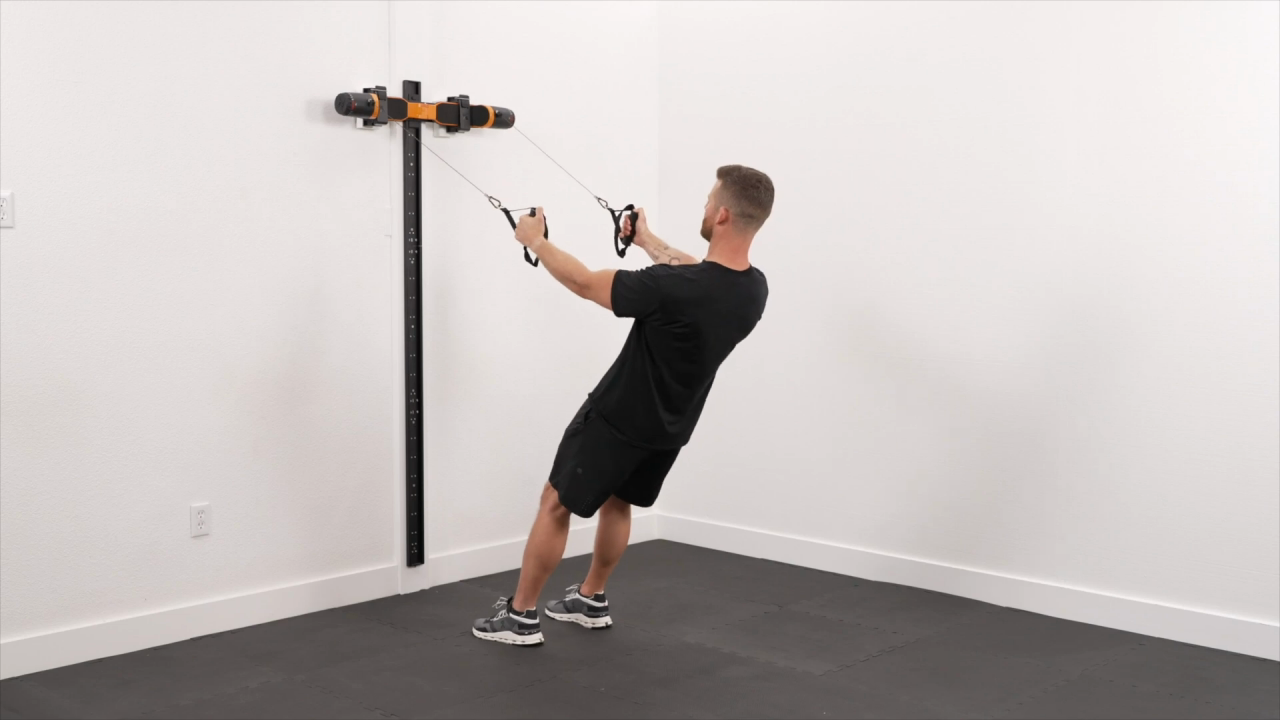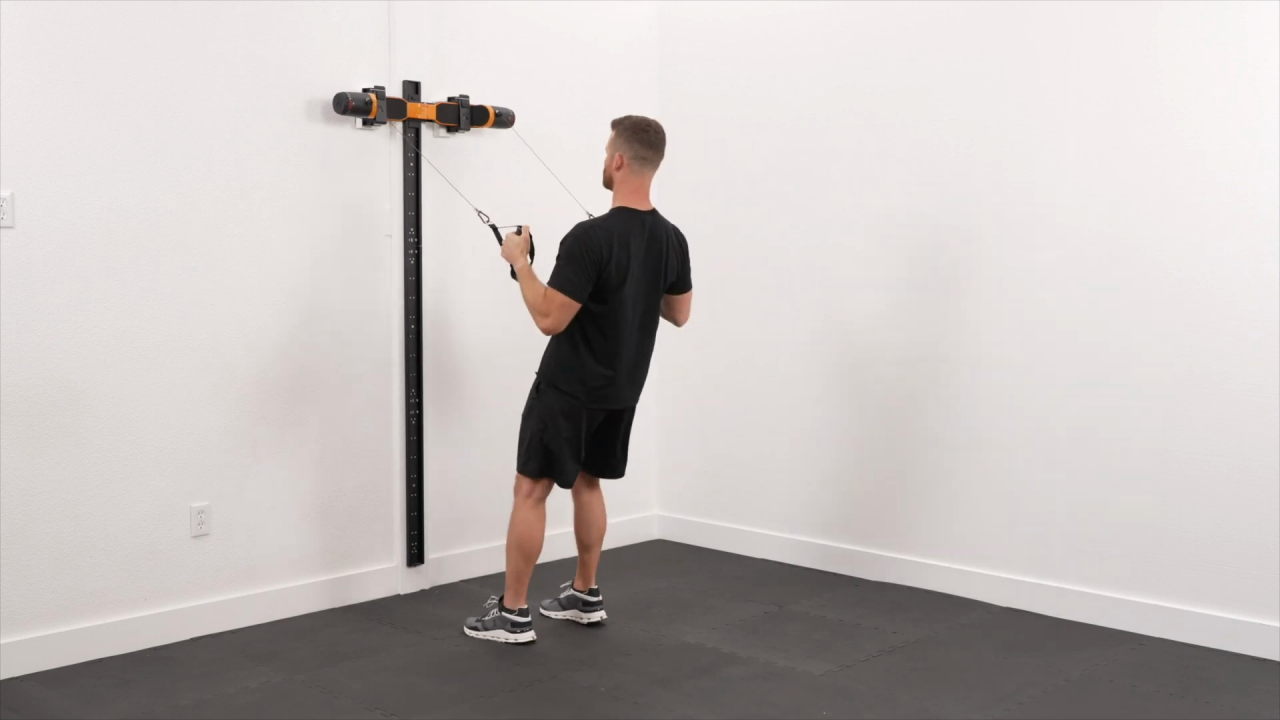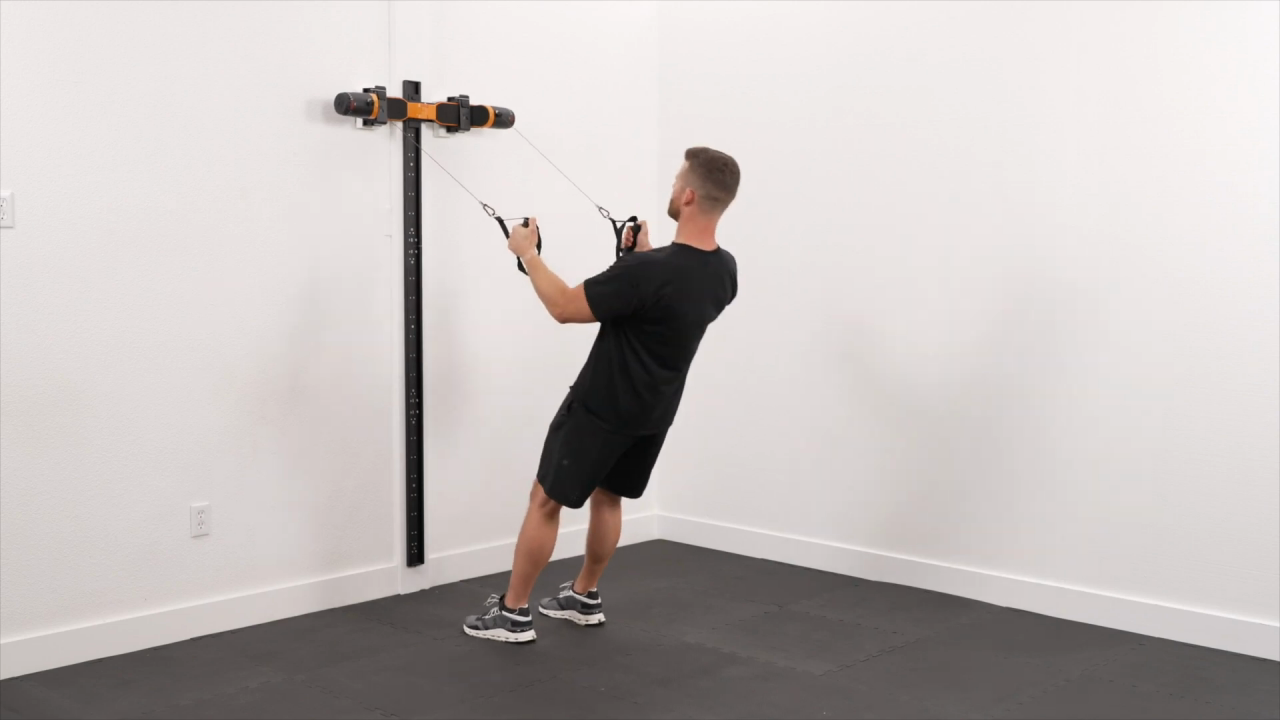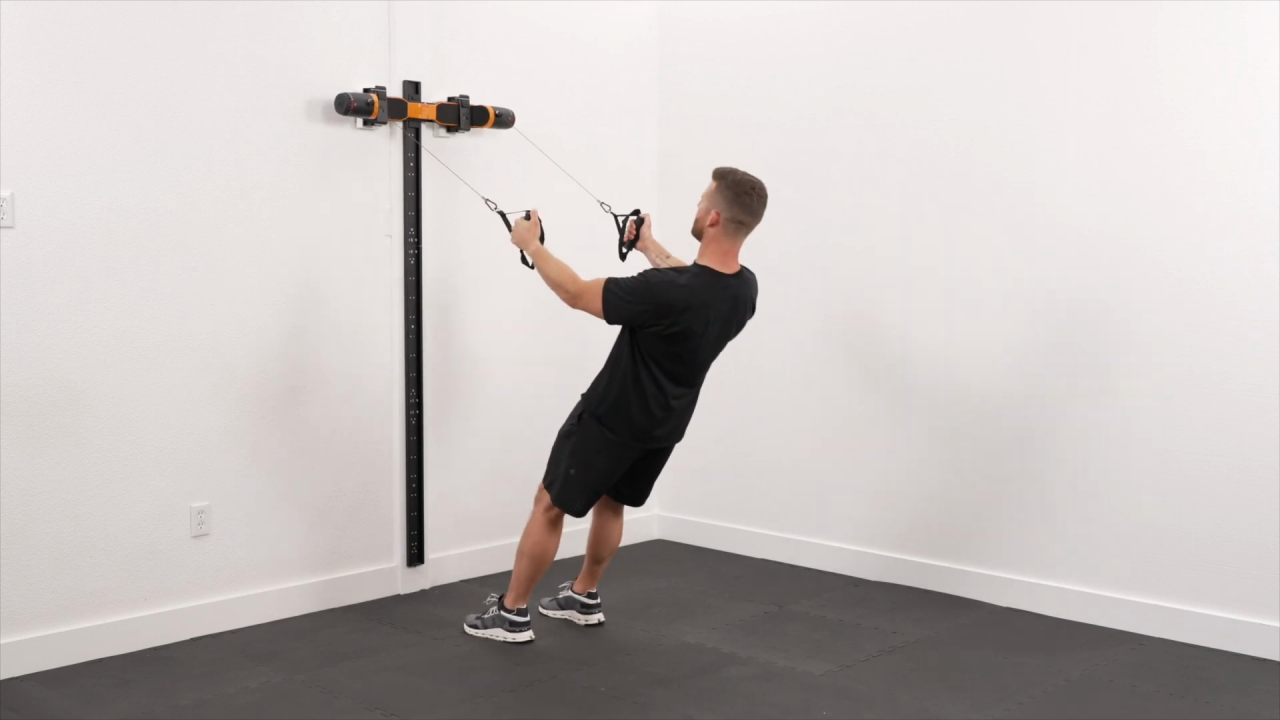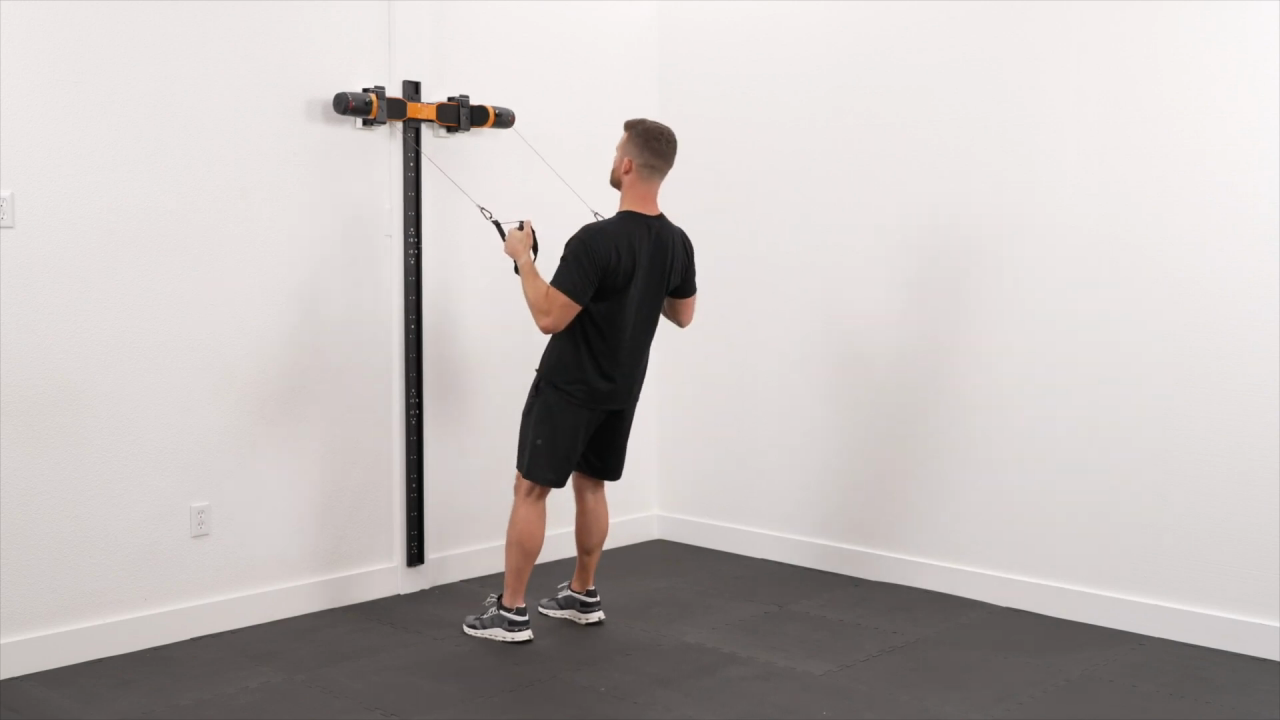
dt=1s
person 1, frame 1
left shoulder: (670, 289)
right shoulder: (754, 290)
left elbow: (586, 283)
left wrist: (535, 241)
right wrist: (647, 240)
left hip: (619, 417)
right hip: (670, 425)
left knee: (556, 504)
right knee: (616, 500)
left ankle: (520, 615)
right ankle: (590, 600)
person 1, frame 2
left shoulder: (591, 237)
right shoulder: (671, 238)
left elbow: (550, 319)
right elbow: (679, 314)
left wrist: (519, 261)
left hip: (569, 388)
right hip: (620, 389)
left knee: (531, 490)
right knee: (587, 483)
left ankle: (512, 613)
right ankle: (584, 595)
person 1, frame 3
left shoulder: (647, 272)
right shoulder: (725, 272)
left elbow: (564, 307)
left wrist: (526, 252)
left hip: (603, 405)
right hip: (655, 410)
left knee: (546, 499)
right knee: (607, 497)
left ankle: (512, 612)
right ankle: (583, 597)
person 1, frame 4
left shoulder: (664, 291)
right shoulder: (744, 289)
left elbow: (577, 294)
left wrist: (530, 243)
right wrist: (649, 245)
left hip: (613, 417)
right hip: (664, 423)
left knee: (550, 505)
right knee: (610, 501)
left ankle: (511, 612)
right ankle: (583, 596)
person 1, frame 5
left shoulder: (596, 240)
right shoulder: (677, 242)
left elbow: (549, 318)
right elbow: (683, 316)
left wrist: (522, 256)
left hip: (569, 386)
right hip: (620, 388)
left knee: (530, 488)
right knee: (590, 485)
left ankle: (509, 612)
right ankle: (582, 595)
